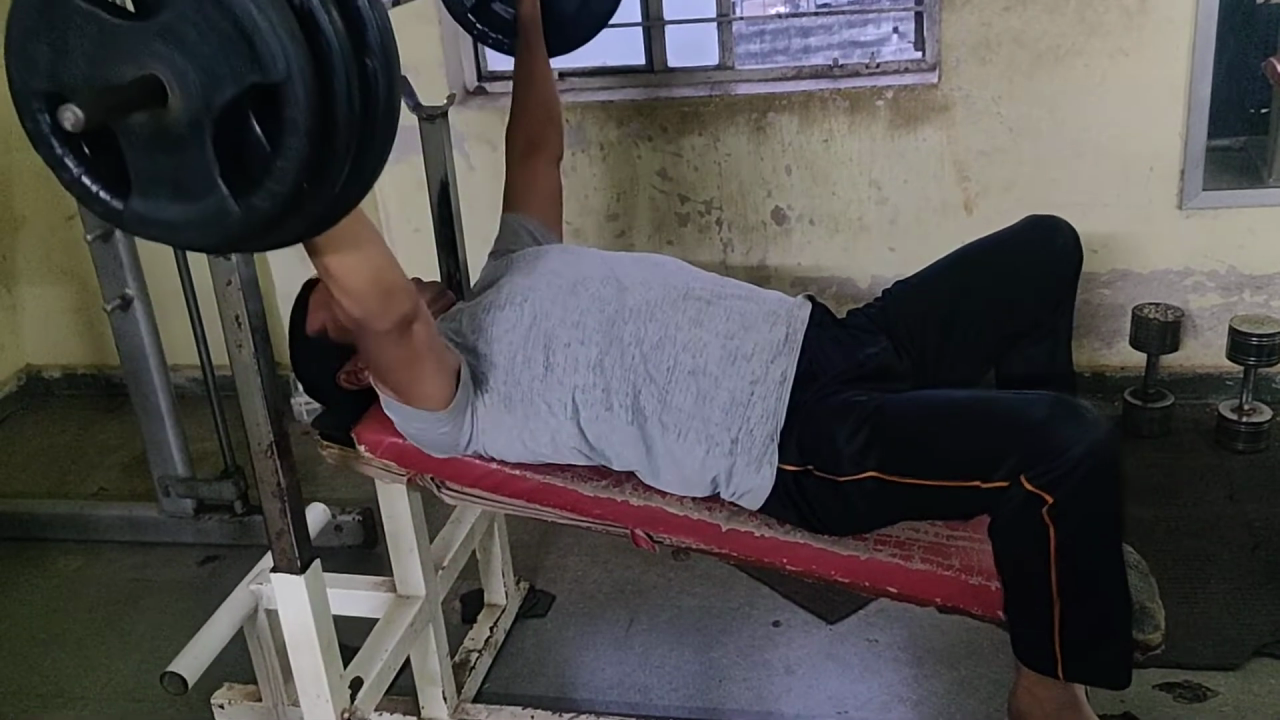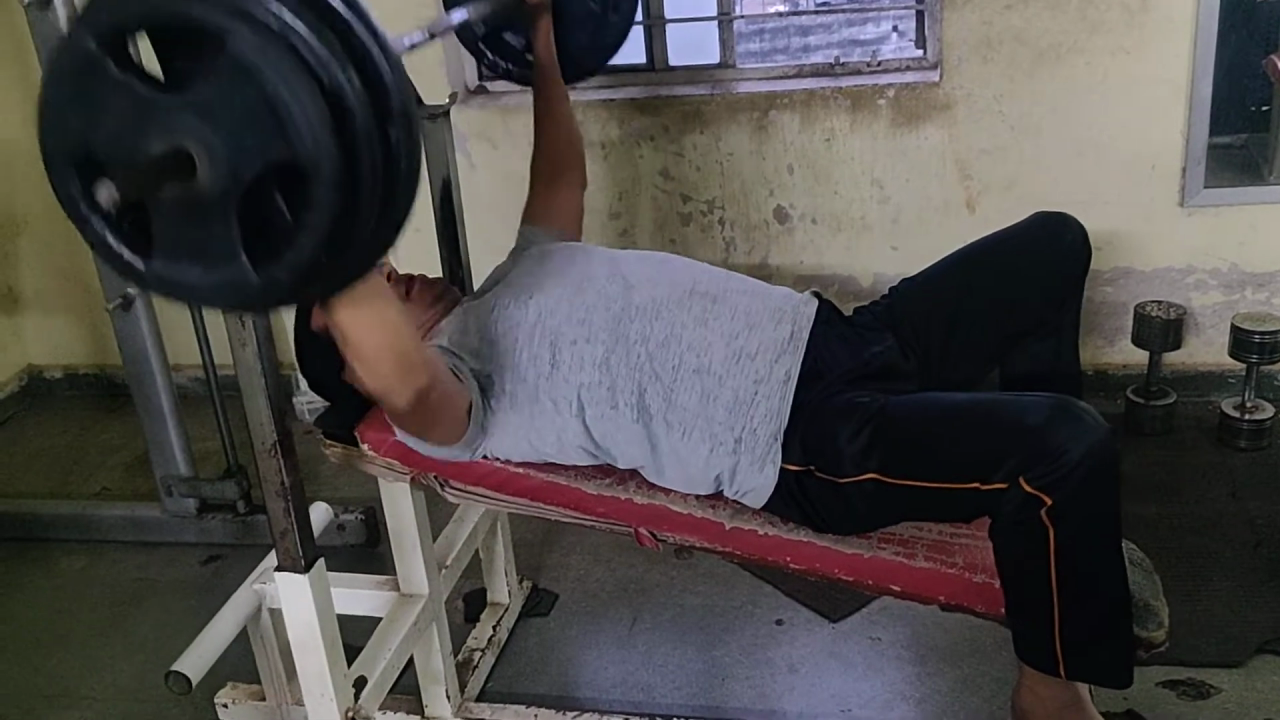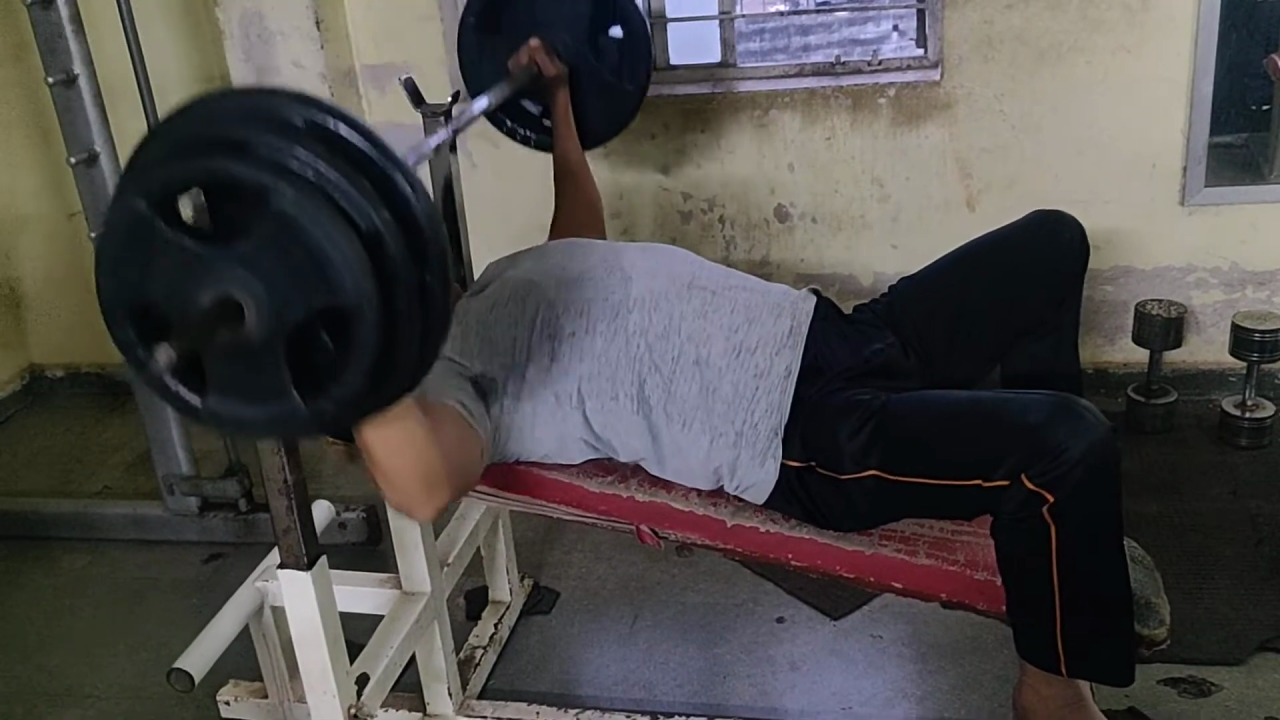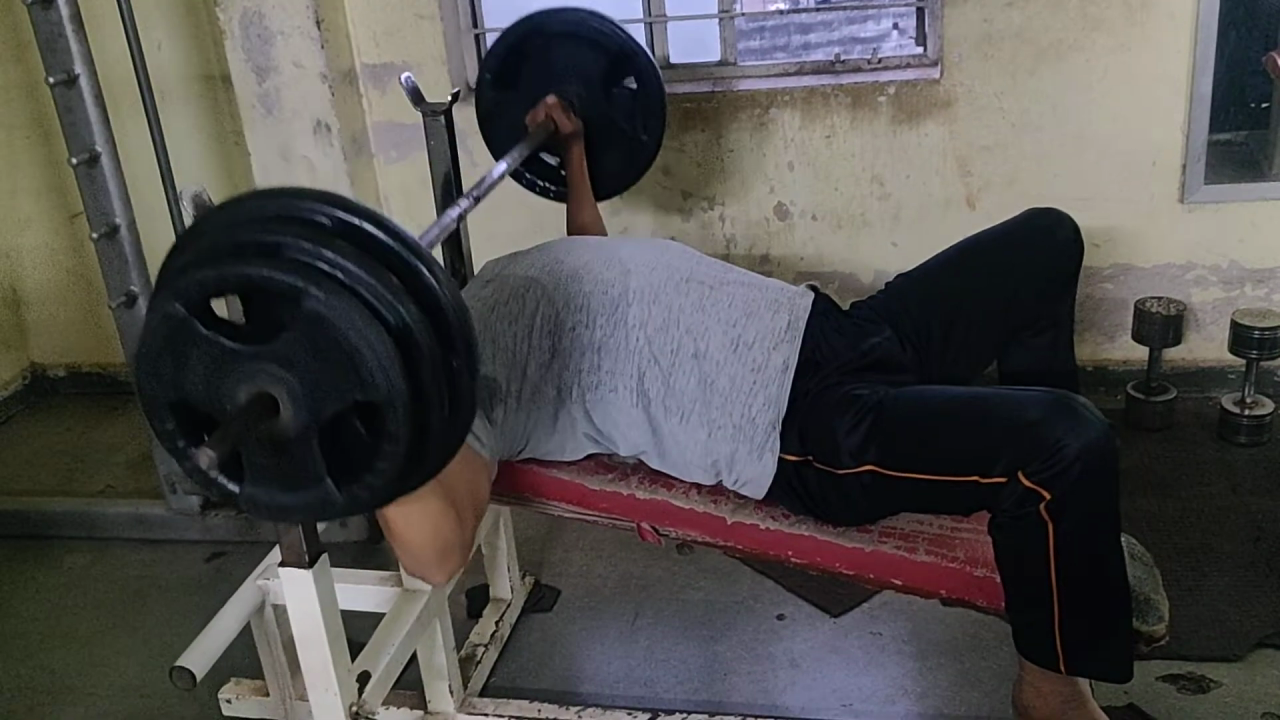
dt=0.3s
person 1, frame 1
left shoulder: (504, 284)
right shoulder: (434, 395)
left elbow: (537, 158)
right elbow: (379, 306)
left hip: (829, 347)
right hip: (806, 439)
left knee: (1045, 248)
right knee: (1072, 440)
left ankle: (1049, 527)
person 1, frame 2
left shoulder: (510, 289)
right shoulder: (445, 384)
left elbow: (562, 183)
right elbow: (398, 378)
left hip: (833, 343)
right hip: (811, 440)
left knee: (1051, 245)
right knee: (1071, 446)
left ankle: (1053, 529)
person 1, frame 3
left shoulder: (489, 293)
right shoulder: (443, 378)
left elbow: (583, 238)
right elbow: (424, 489)
left wrist: (557, 98)
left hip: (833, 340)
right hip: (810, 432)
left knee: (1051, 243)
right knee: (1075, 442)
left ankle: (1055, 517)
person 1, frame 4
left shoulder: (491, 290)
left elbow: (591, 268)
right elbow: (438, 550)
left wrist: (571, 147)
left hip: (826, 334)
right hip: (809, 429)
left knee: (1045, 240)
right knee: (1072, 441)
left ankle: (1053, 519)
